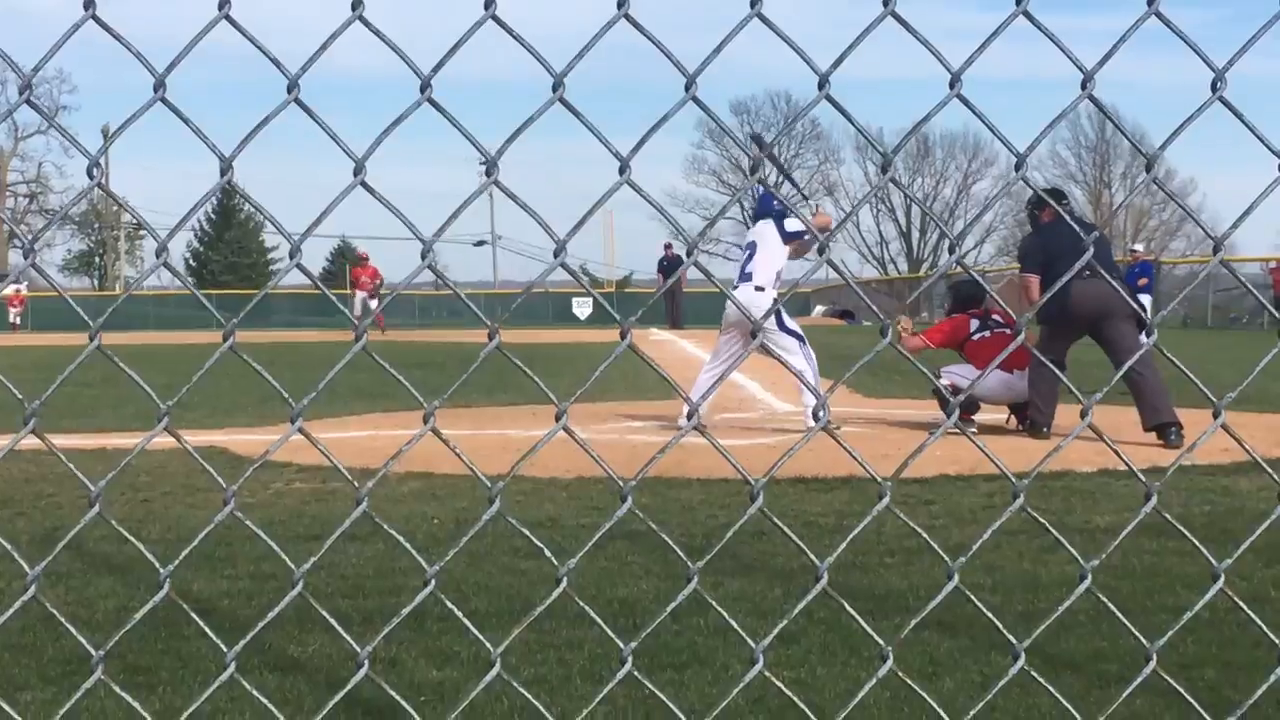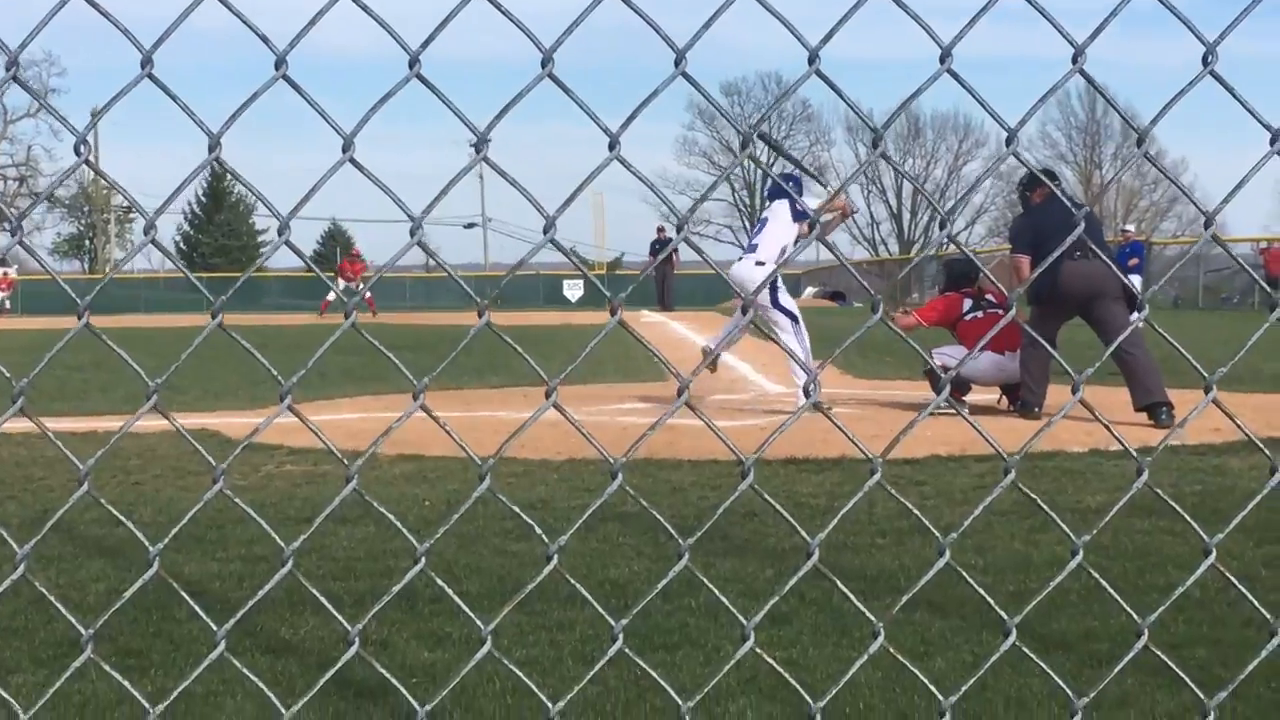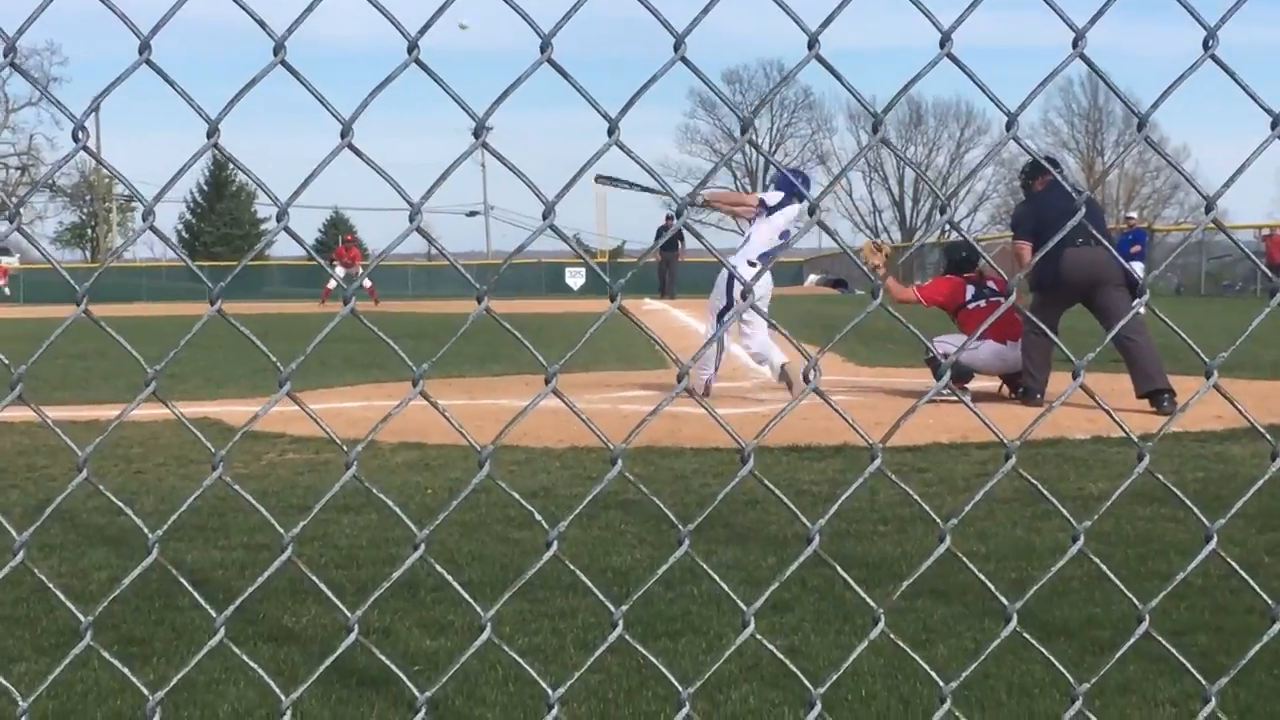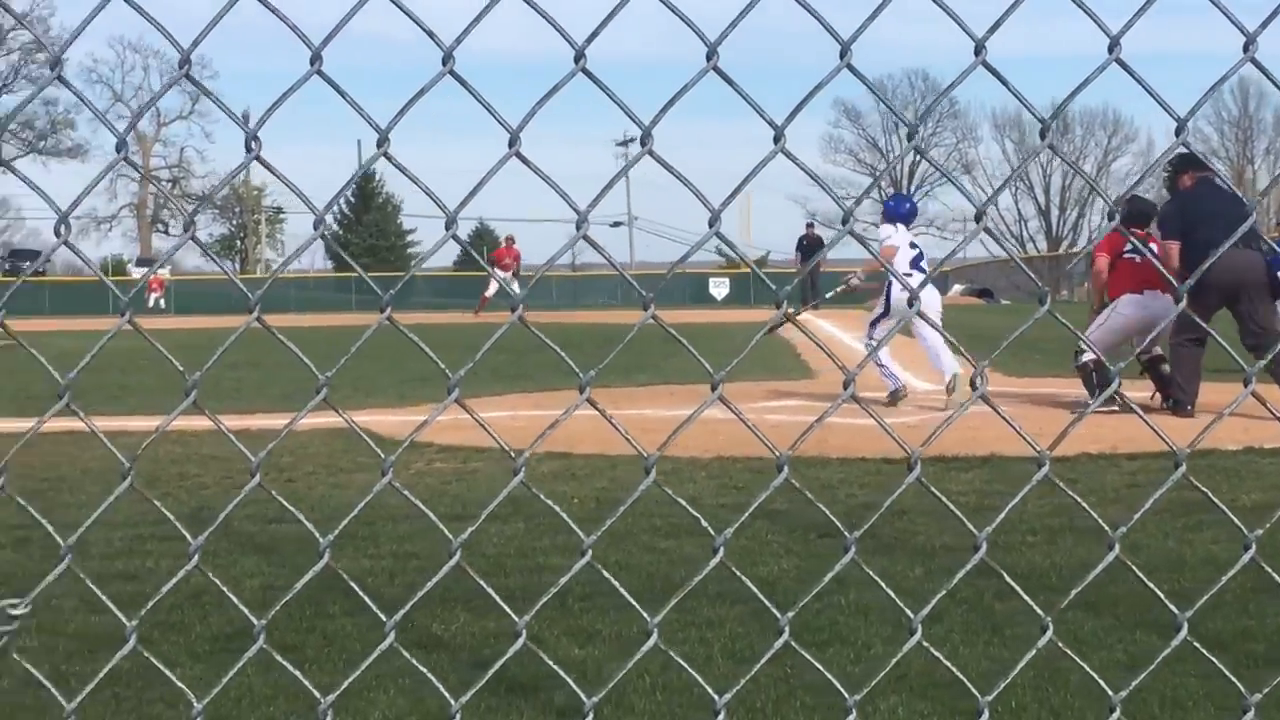
dt=0.5s
person 1, frame 1
left shoulder: (1036, 238)
right shoulder: (1092, 230)
left elbow: (1030, 283)
left wrist: (1042, 310)
left hip: (1072, 297)
right hip: (1112, 294)
left knee: (1045, 359)
right knee: (1136, 359)
left ankle: (1039, 423)
right ankle: (1168, 427)
person 1, frame 2
left shoulder: (1027, 219)
right shoulder: (1084, 212)
left elbow: (1021, 263)
left wrist: (1033, 292)
left hip: (1063, 276)
right hip: (1103, 274)
left knee: (1036, 339)
right knee: (1126, 340)
left ankle: (1030, 404)
right ankle: (1158, 407)
person 1, frame 3
left shoulder: (1029, 206)
right shoulder: (1087, 199)
left elbow: (1022, 251)
left wrist: (1035, 277)
left hip: (1064, 264)
right hip: (1105, 261)
left knee: (1038, 326)
right knee: (1129, 327)
left ankle: (1032, 390)
right ankle: (1161, 393)
person 1, frame 4
left shoulder: (1177, 204)
right shoulder: (1235, 199)
left elbow: (1171, 252)
right elbow: (1255, 239)
left wrist: (1177, 278)
left hip: (1209, 270)
right hip: (1253, 263)
left knee: (1185, 335)
left ankle: (1181, 401)
person 2, frame 1
left shoulder: (754, 232)
right shoulder: (776, 226)
left elbow: (795, 251)
right elbow: (825, 221)
left wrist: (816, 234)
right wrist: (818, 217)
left hip: (735, 302)
right hip: (760, 301)
left knee: (717, 363)
right knee: (802, 357)
left ankle: (689, 416)
right ankle: (816, 416)
person 2, frame 2
left shoulder: (772, 211)
right shoulder: (787, 206)
left elbow: (817, 230)
right elbow: (836, 203)
left wrist: (842, 215)
right wrist: (842, 204)
left hip: (739, 271)
right hip: (759, 274)
left knee: (749, 310)
right knee: (793, 332)
left ankle: (715, 349)
right ankle: (808, 398)
person 2, frame 3
left shoulder: (782, 200)
right shoulder: (792, 210)
left elbow: (746, 201)
right elbow: (750, 210)
left wrist: (710, 197)
right wrist: (715, 202)
left hip: (738, 272)
right hip: (761, 279)
left knee: (718, 327)
right knee: (754, 336)
left ankle: (702, 384)
right ankle: (781, 367)
person 2, frame 4
left shoulder: (887, 229)
right shoulder: (911, 237)
left elbow: (889, 251)
left wrist: (860, 274)
left hip: (900, 290)
right hip: (928, 294)
left knee: (875, 339)
right knee: (935, 344)
left ankle: (896, 387)
right ankle: (953, 376)
person 3, frame 1
left shoulder: (955, 323)
right shoulder: (1001, 315)
left elbow: (910, 346)
left wrist: (905, 335)
left hip: (998, 384)
right hip: (1030, 385)
left knee: (944, 376)
left ankle: (963, 420)
right ankle: (1028, 417)
person 3, frame 2
left shoulder: (948, 301)
right shoulder: (996, 295)
left elbow: (904, 323)
left wrist: (897, 316)
left hip: (989, 365)
right hip: (1019, 366)
left knee: (935, 358)
left ankle: (954, 400)
right ankle: (1018, 398)
person 3, frame 3
left shoulder: (948, 284)
right shoulder: (996, 281)
left elbow: (902, 295)
left wrist: (883, 273)
left hip: (992, 353)
right hip: (1020, 353)
left knee: (936, 347)
left ankle: (955, 386)
right ankle: (1019, 384)
person 3, frame 4
left shoulder: (1113, 238)
right shoulder: (1156, 244)
left elbow: (1100, 269)
left wrist: (1098, 304)
left hip: (1131, 303)
right hip: (1165, 304)
left knee: (1086, 349)
right knee: (1148, 348)
left ankle: (1102, 397)
right ankle: (1171, 395)
